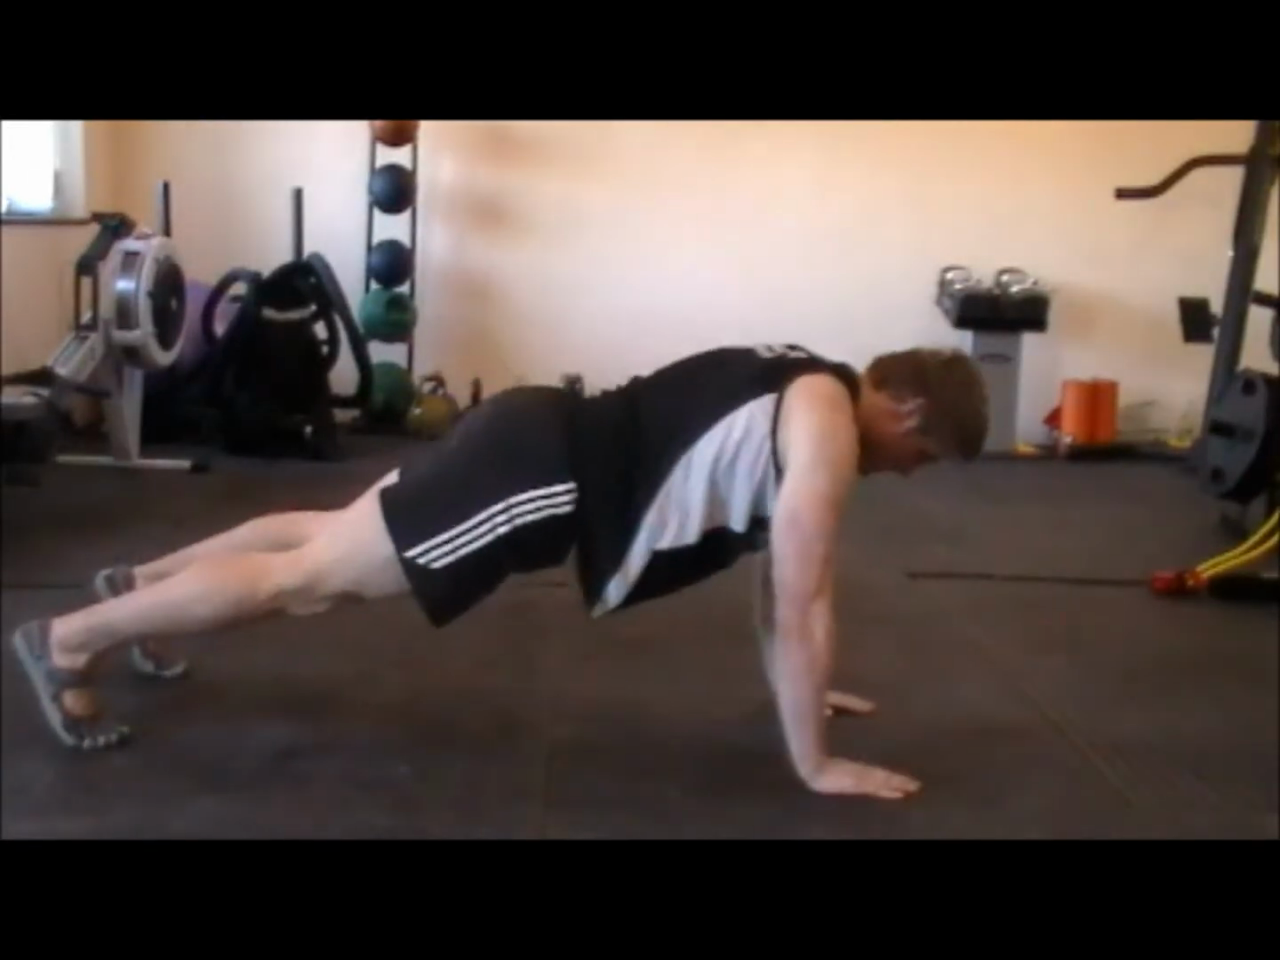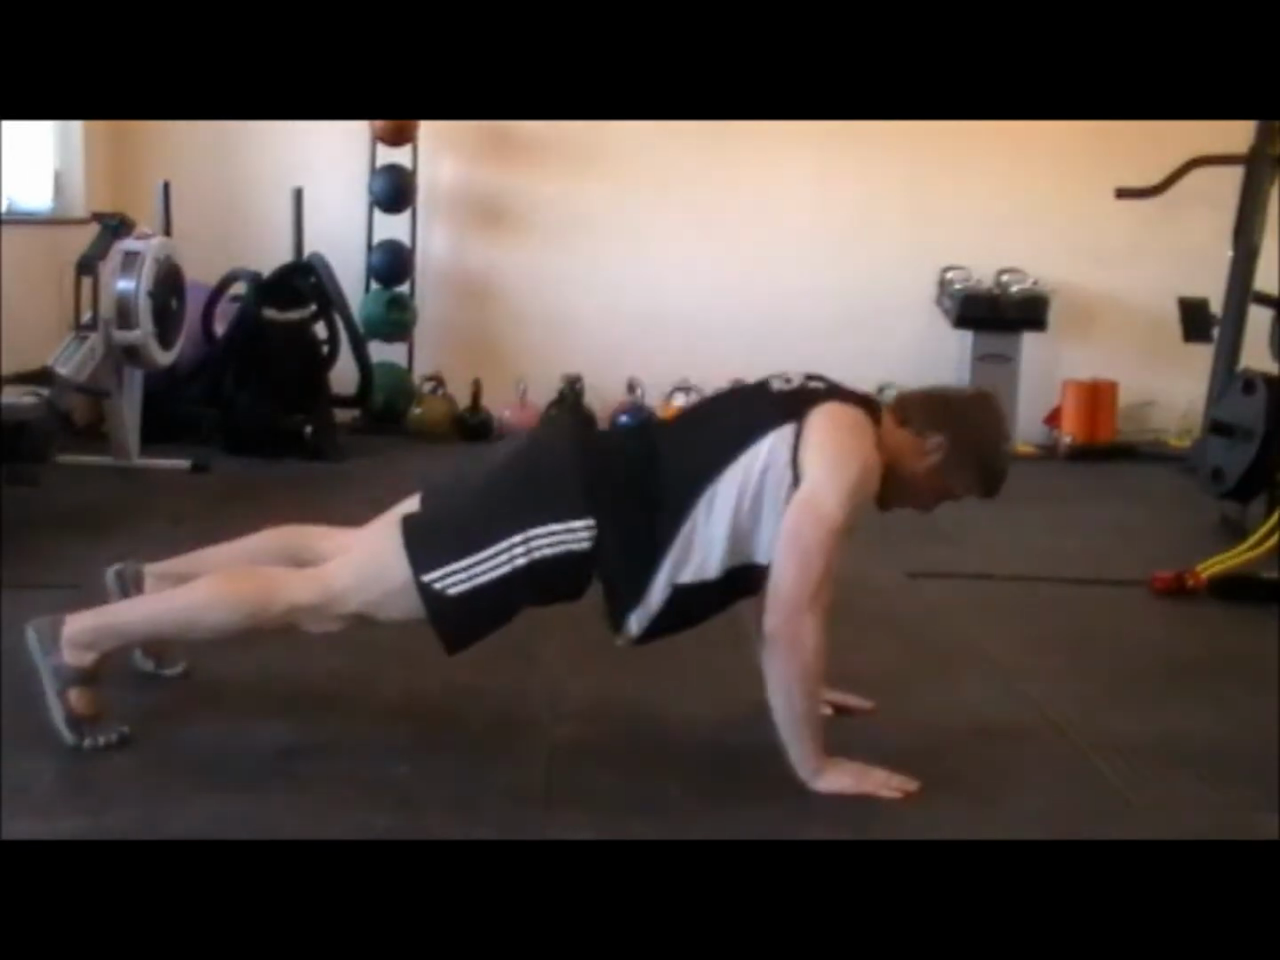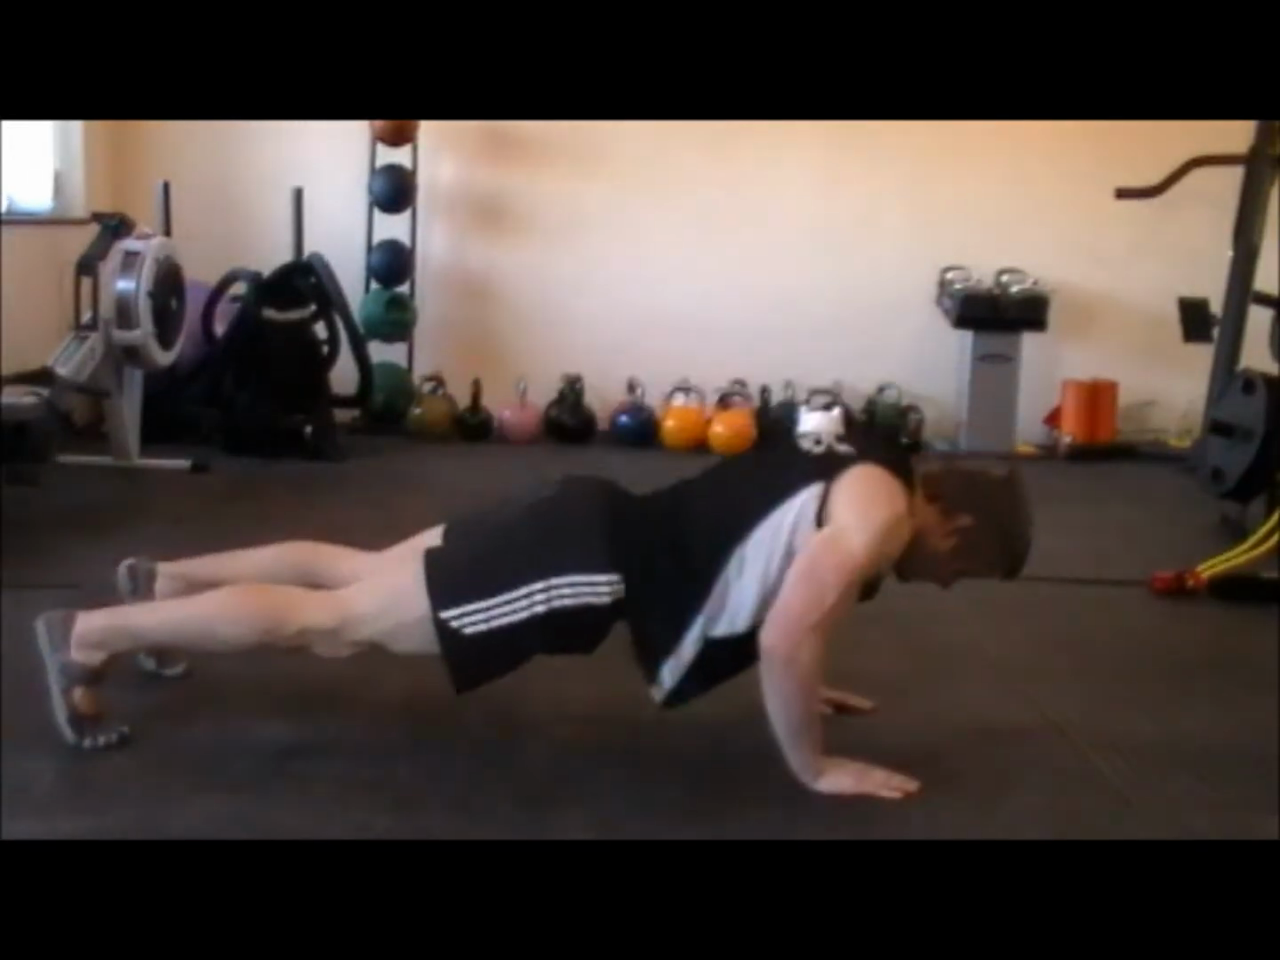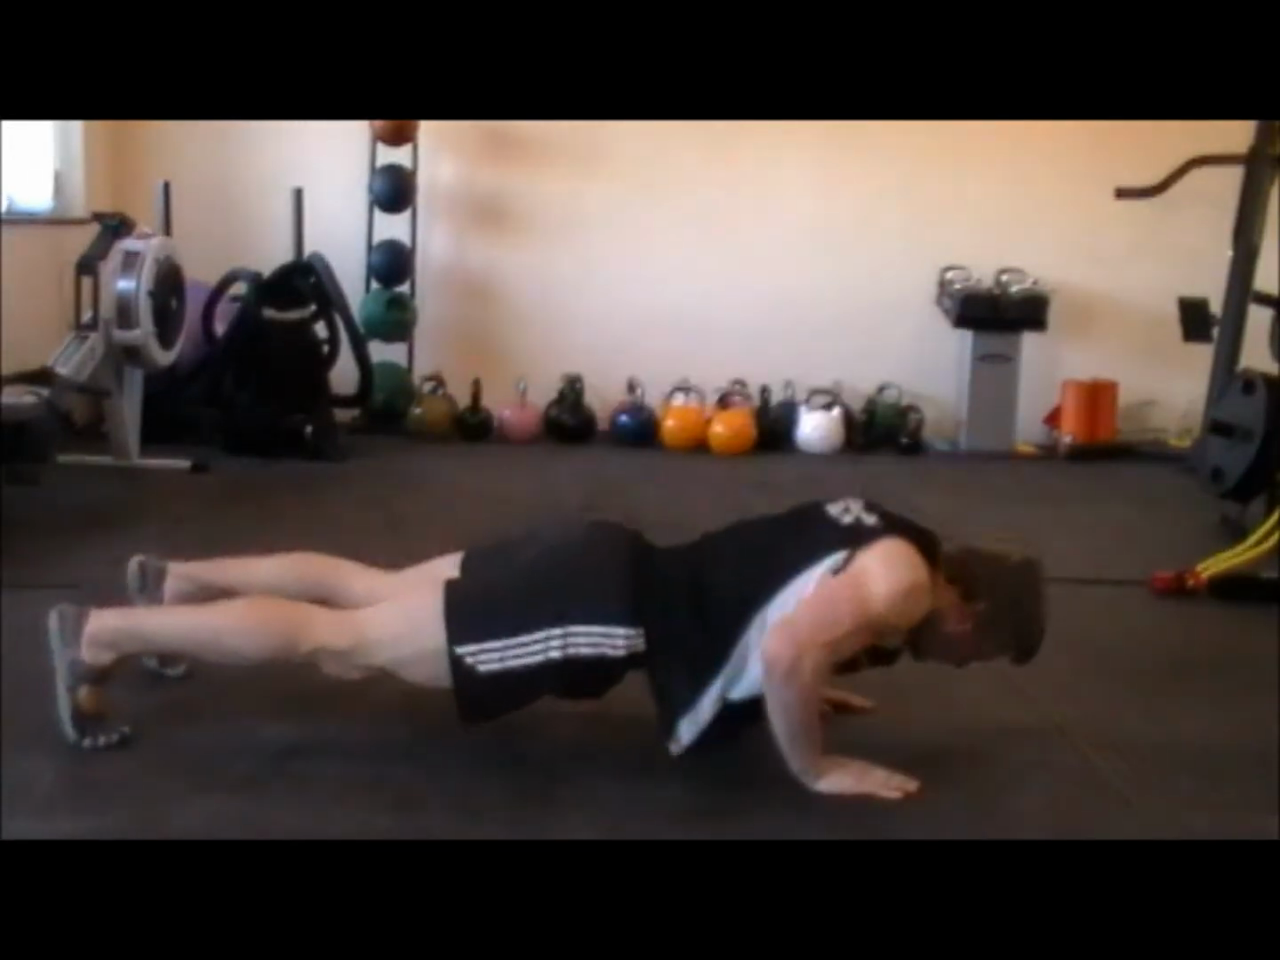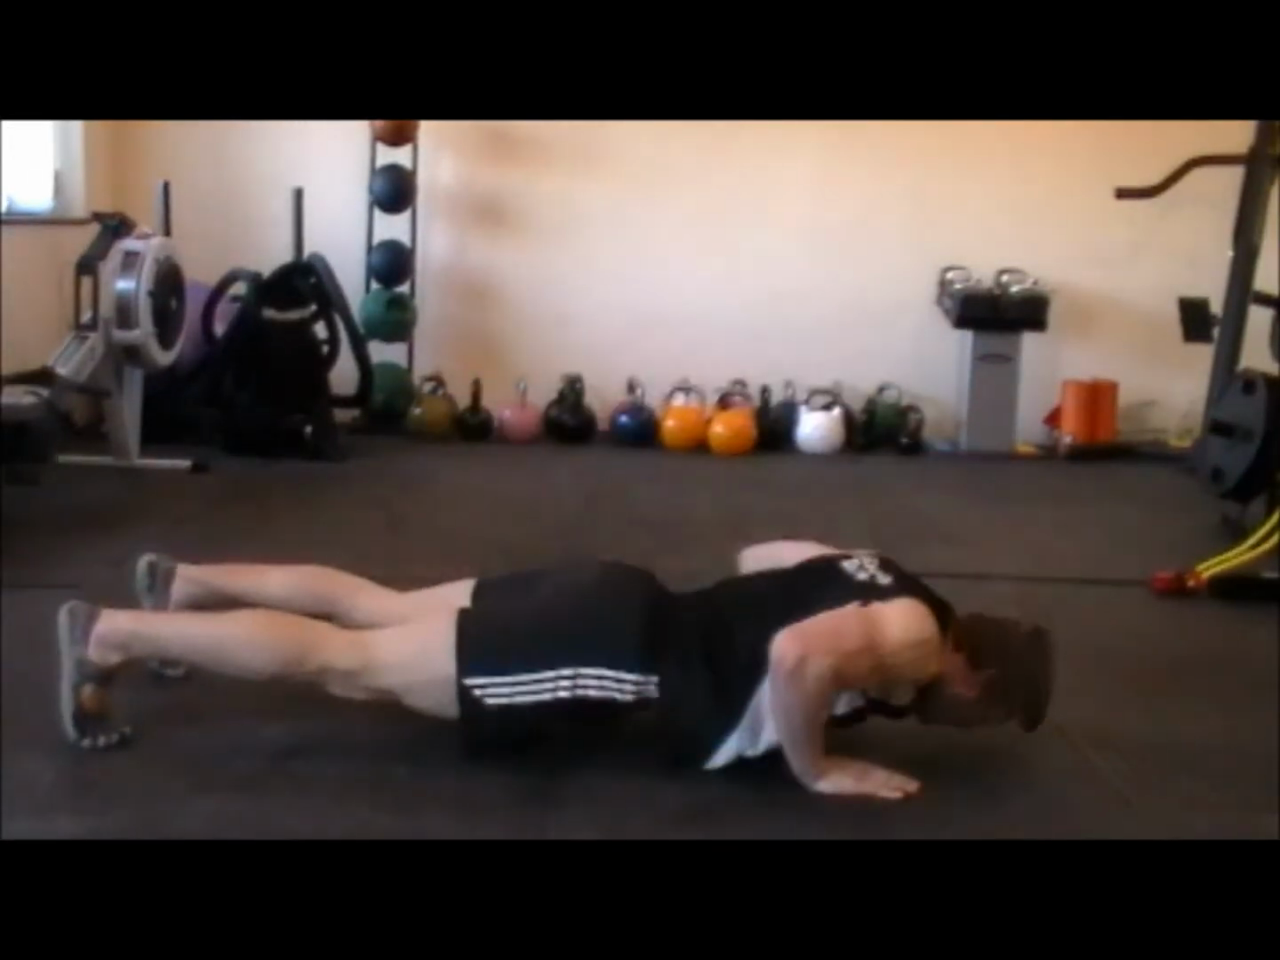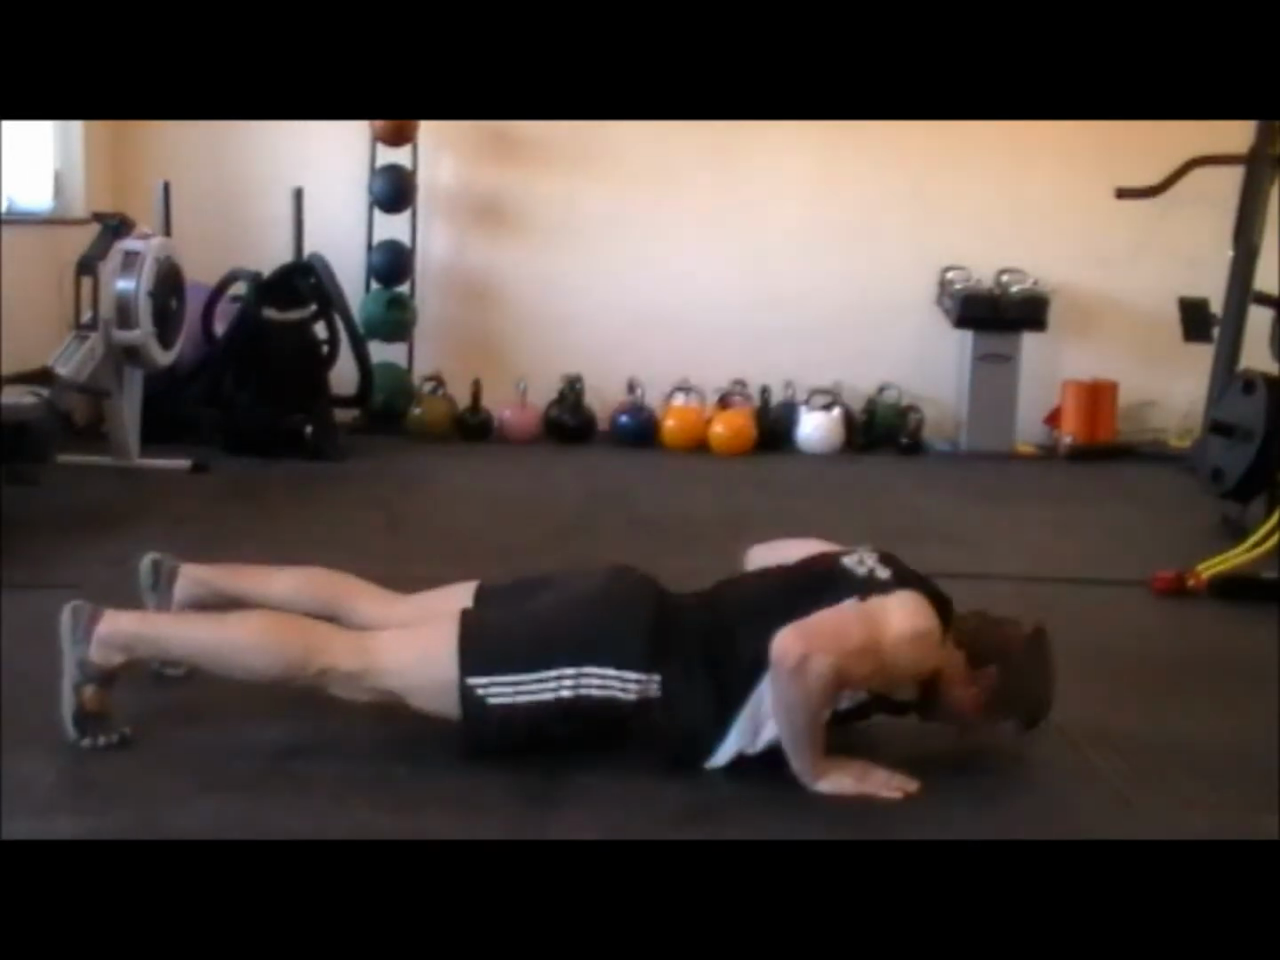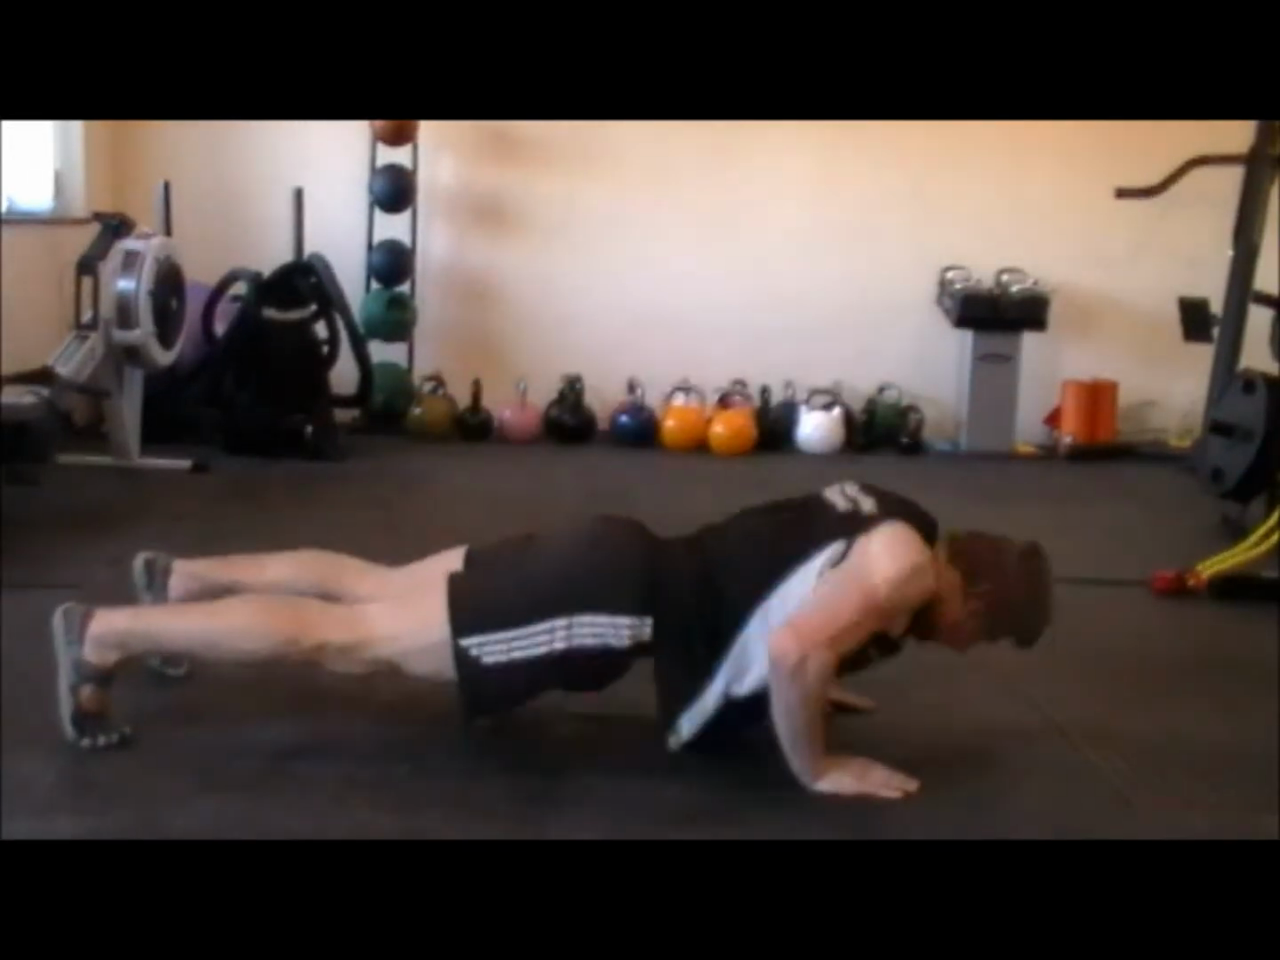
dt=0.2s
person 1, frame 1
left shoulder: (808, 396)
right shoulder: (830, 426)
left elbow: (765, 548)
right elbow: (801, 603)
left wrist: (793, 684)
right wrist: (816, 763)
left hip: (544, 443)
right hip: (543, 475)
left knee: (327, 534)
right knee: (308, 580)
left ankle: (138, 579)
right ankle: (66, 640)
person 1, frame 2
left shoulder: (832, 424)
right shoulder: (854, 453)
left elbow: (770, 562)
right elbow: (790, 614)
left wrist: (797, 680)
right wrist: (815, 763)
left hip: (570, 481)
right hip: (566, 513)
left knee: (341, 549)
right knee: (323, 596)
left ankle: (150, 577)
right ankle: (76, 640)
person 1, frame 3
left shoulder: (859, 478)
right shoulder: (884, 512)
right elbow: (787, 637)
left wrist: (802, 680)
right wrist: (815, 765)
left hip: (589, 527)
right hip: (586, 563)
left knee: (352, 573)
right knee: (332, 621)
left ankle: (161, 580)
right ankle: (87, 639)
person 1, frame 4
left shoulder: (875, 545)
right shoulder: (903, 583)
right elbow: (787, 651)
left wrist: (809, 687)
right wrist: (815, 766)
left hip: (603, 568)
right hip: (604, 612)
left knee: (365, 589)
right knee: (346, 638)
left ankle: (171, 581)
right ankle: (97, 634)
person 1, frame 5
left shoulder: (879, 585)
right shoulder: (913, 636)
left elbow: (754, 554)
right elbow: (796, 653)
right wrist: (817, 765)
left hip: (617, 607)
right hip: (616, 655)
left knee: (378, 608)
right knee: (353, 663)
left ankle: (182, 579)
right ankle: (106, 636)
person 1, frame 6
left shoulder: (888, 589)
right shoulder: (916, 633)
left elbow: (761, 559)
right elbow: (799, 658)
left wrist: (813, 712)
right wrist: (817, 767)
left hip: (623, 612)
right hip: (618, 657)
left knee: (380, 613)
right knee: (356, 665)
left ankle: (184, 582)
right ankle: (108, 637)
person 1, frame 7
left shoulder: (881, 525)
right shoulder: (907, 563)
right elbow: (796, 653)
left wrist: (810, 691)
right wrist: (815, 767)
left hip: (613, 564)
right hip: (610, 603)
left knee: (372, 585)
right knee: (352, 638)
left ankle: (177, 580)
right ankle: (100, 639)
